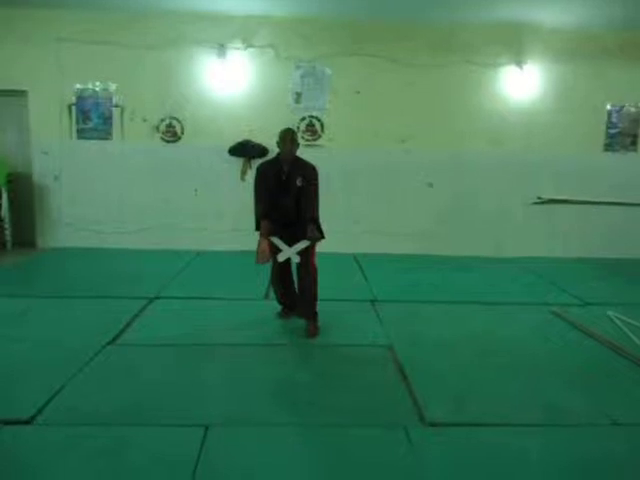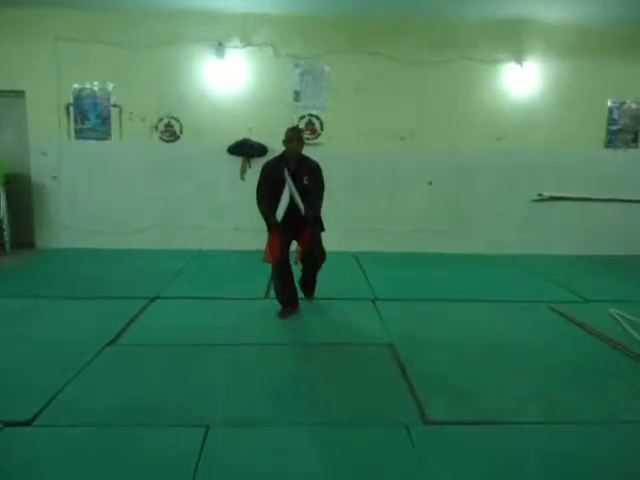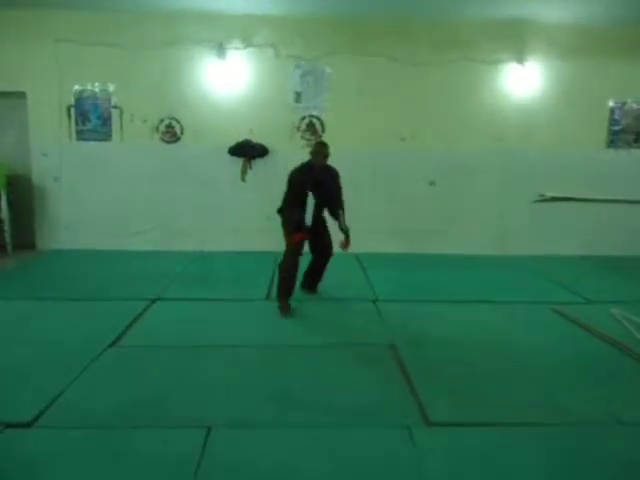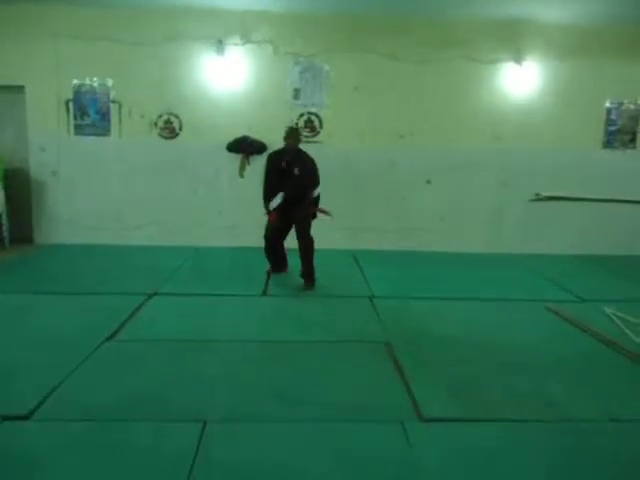
dt=0.7s
person 1, frame 1
left shoulder: (308, 170)
right shoulder: (265, 169)
left elbow: (311, 200)
right elbow: (261, 200)
left wrist: (311, 225)
right wrist: (263, 225)
left hip: (302, 227)
right hip: (277, 227)
left knee: (306, 270)
right knee: (279, 270)
left ankle: (310, 317)
right ankle: (289, 305)
person 1, frame 2
left shoulder: (313, 167)
right shoulder: (271, 167)
left elbow: (317, 194)
right elbow: (262, 196)
left wrist: (311, 212)
right wrist: (271, 216)
left hip: (306, 219)
right hip: (280, 221)
left knee: (315, 256)
right knee: (279, 263)
left ankle: (307, 285)
right ankle: (289, 303)
person 1, frame 3
left shoulder: (332, 174)
right shoulder: (298, 174)
left elbow: (335, 201)
right elbow: (291, 202)
left wrist: (342, 223)
right wrist: (301, 221)
left hip: (316, 218)
right hip: (294, 219)
left knee: (325, 250)
right knee: (292, 255)
left ankle: (309, 283)
right ankle: (283, 298)
person 1, frame 4
left shoulder: (307, 161)
right shoulder: (274, 157)
left elbow: (313, 186)
right elbow: (269, 183)
left wrist: (311, 201)
right wrist: (268, 203)
left hip: (301, 205)
right hip: (280, 204)
left knee: (304, 239)
right knee: (271, 237)
left ankle: (309, 276)
right ankle: (279, 265)
